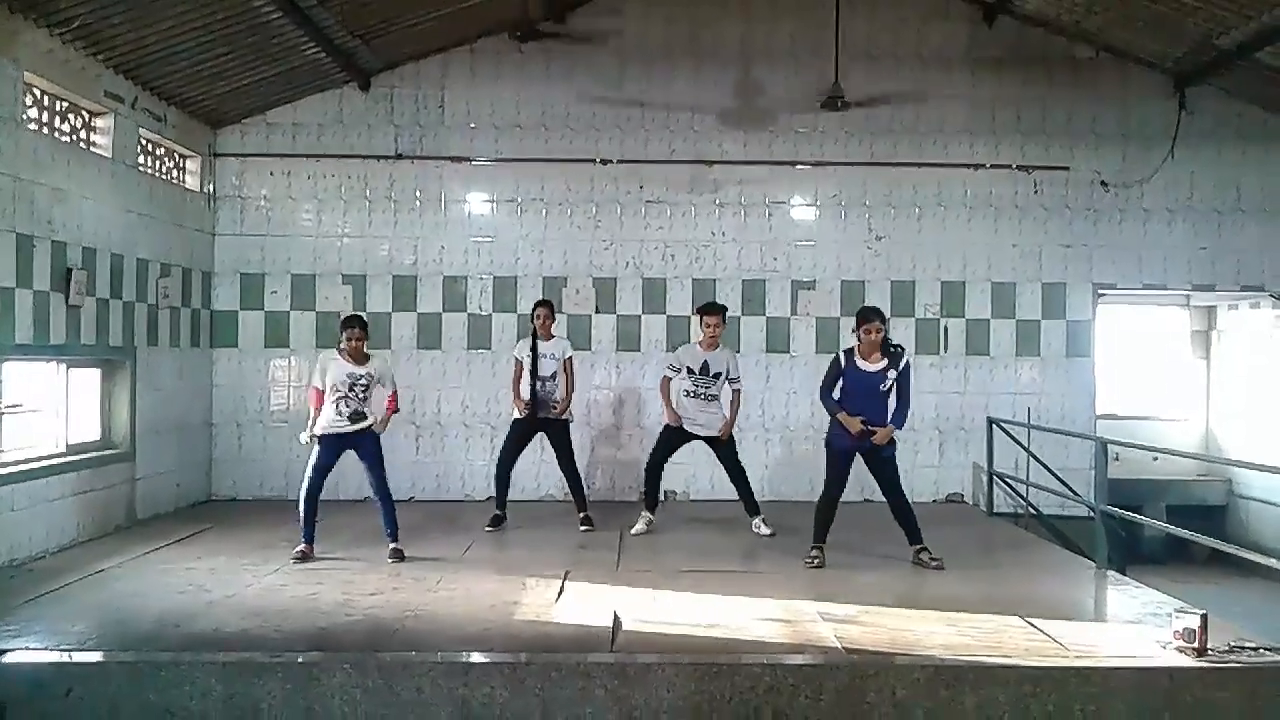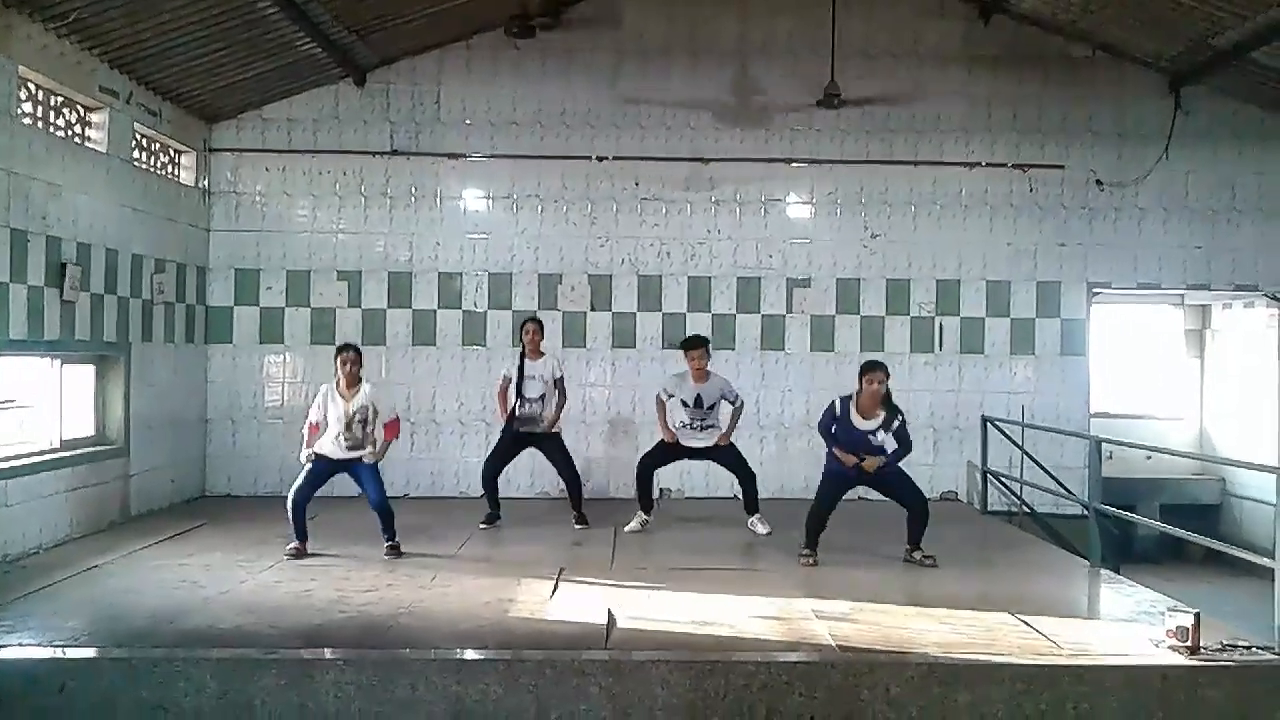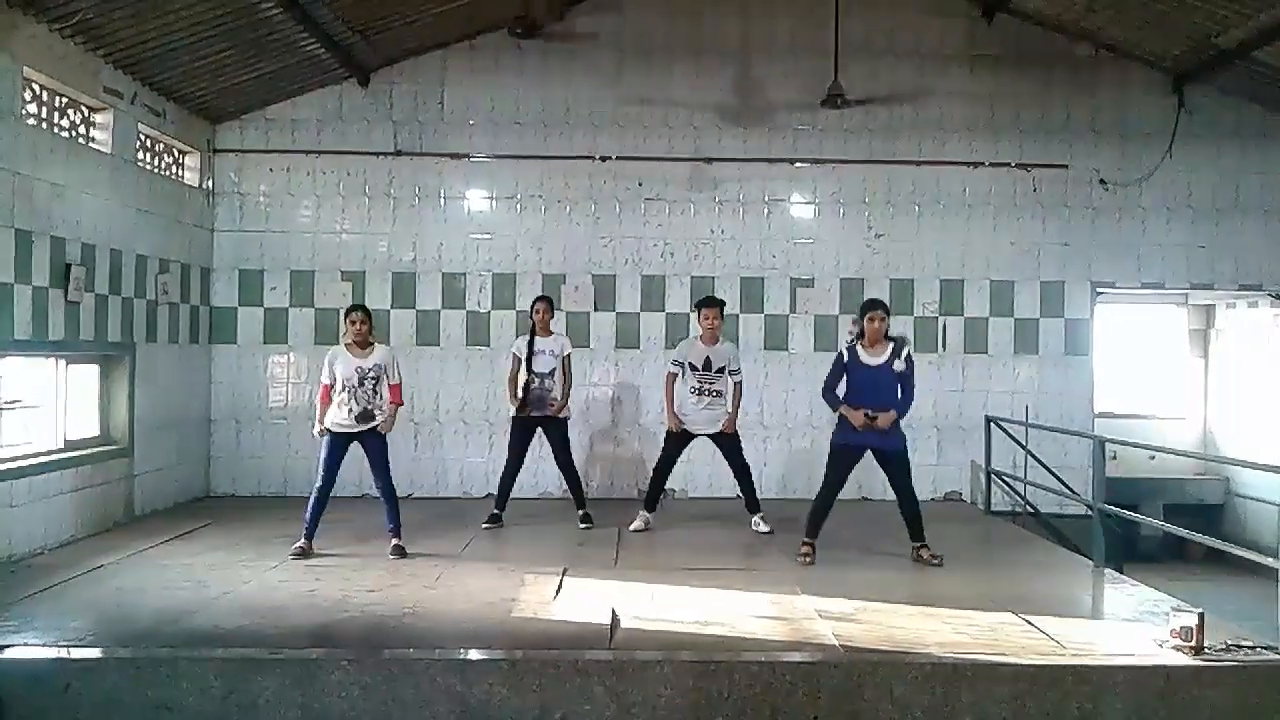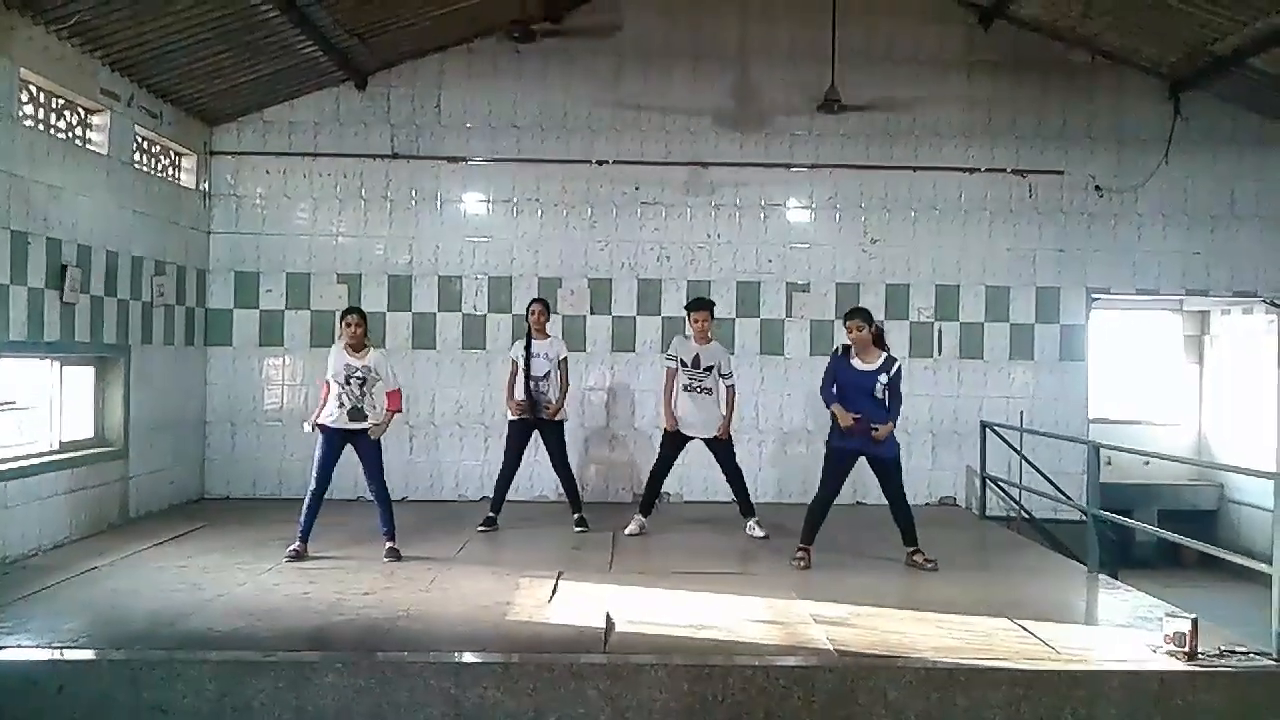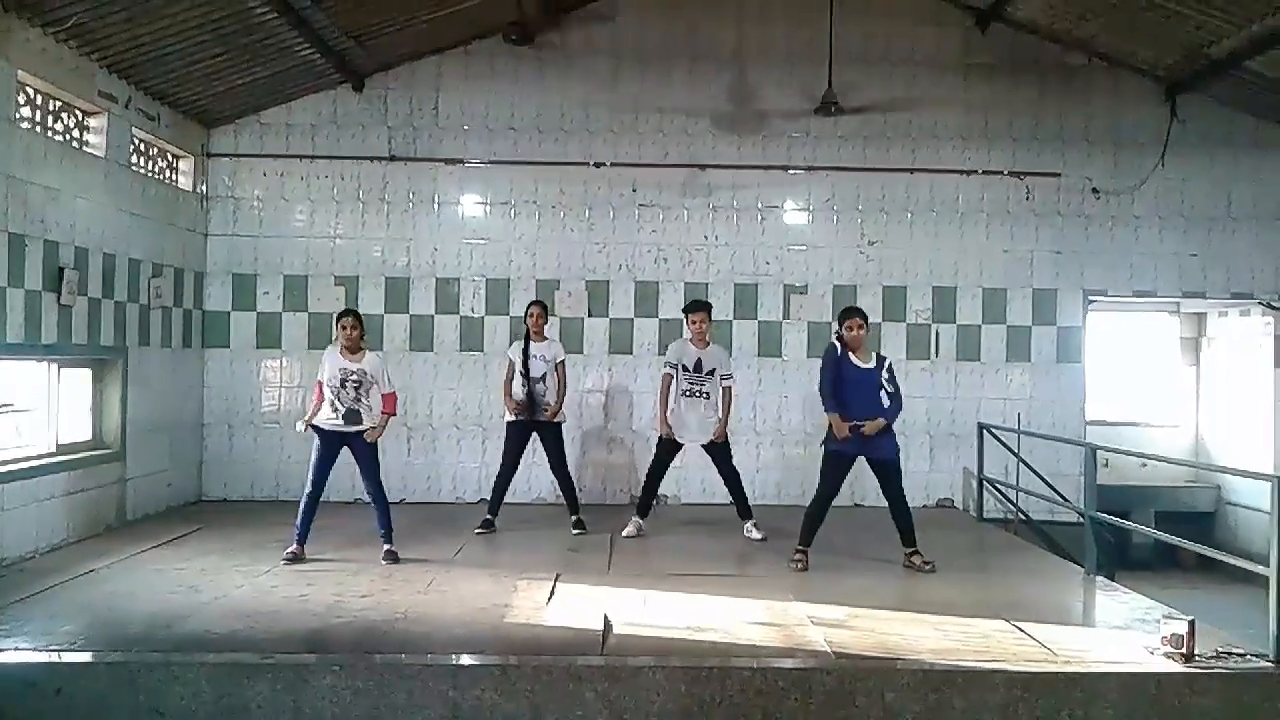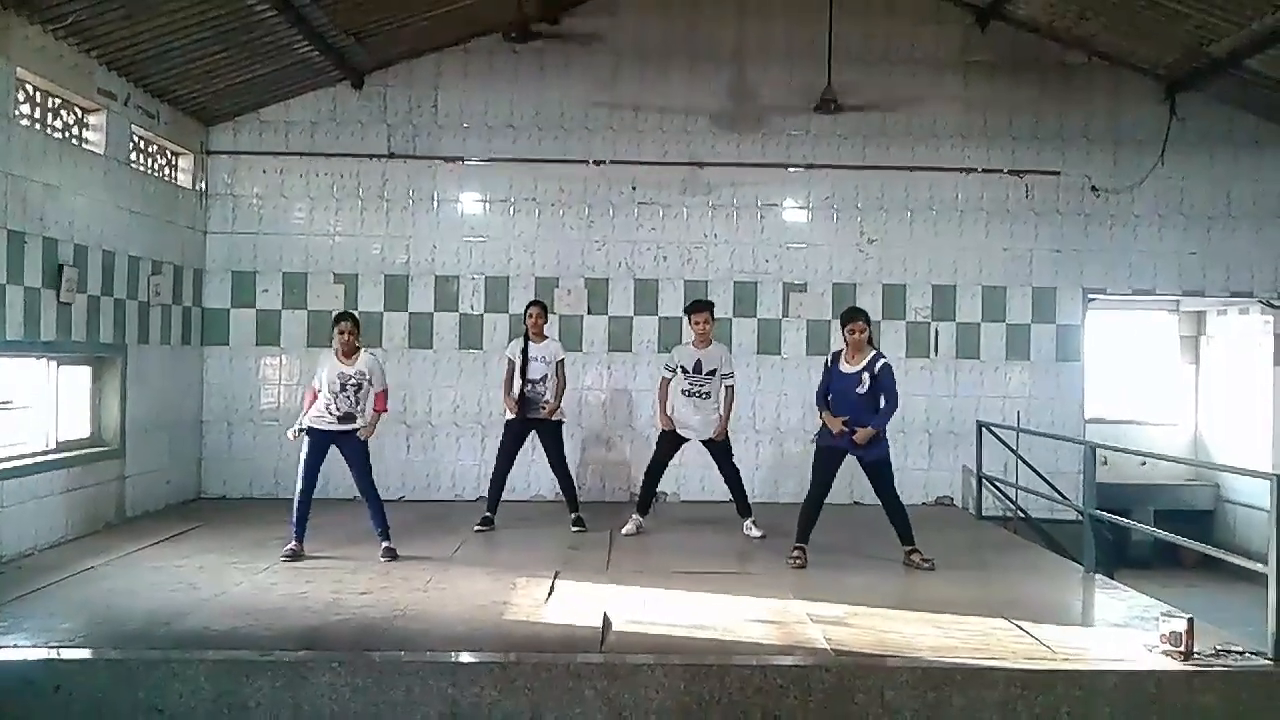
dt=0.5s
person 1, frame 1
left shoulder: (897, 360)
right shoulder: (845, 359)
left elbow: (903, 400)
right elbow: (825, 393)
left wrist: (891, 428)
right wrist: (845, 419)
left hip: (877, 438)
right hip: (844, 435)
left knee: (895, 493)
right knee: (832, 491)
left ankle: (919, 549)
right ankle: (817, 547)
person 1, frame 2
left shoulder: (893, 416)
right shoulder: (841, 405)
left elbow: (905, 446)
right elbow: (823, 428)
left wrist: (881, 459)
right wrist: (840, 454)
left hip: (878, 467)
right hip: (842, 466)
left knee: (919, 503)
right knee: (822, 505)
left ankle: (913, 549)
right ankle: (809, 547)
person 1, frame 3
left shoulder: (901, 352)
right shoulder: (848, 354)
left elbow: (908, 392)
right elbow: (828, 391)
left wrist: (893, 415)
right wrist: (847, 412)
left hip: (888, 432)
right hip: (850, 432)
left knee: (905, 490)
right knee: (830, 488)
left ankle: (919, 546)
right ankle: (808, 542)
person 1, frame 4
left shoulder: (891, 364)
right shoulder: (841, 354)
left elbow: (895, 400)
right elbow: (826, 387)
left wrist: (889, 425)
right wrist: (839, 412)
left hip: (880, 438)
right hip: (844, 437)
left knee: (897, 495)
right knee: (826, 493)
left ankle: (913, 551)
right ankle: (804, 548)
person 1, frame 5
left shoulder: (881, 362)
right shoulder: (836, 352)
left elbow: (895, 400)
right elbow: (825, 387)
left wrist: (881, 423)
right wrist: (834, 421)
left hip: (880, 437)
right hip: (843, 437)
left knee: (896, 496)
right knee: (825, 494)
left ankle: (911, 552)
right ankle: (801, 549)
person 1, frame 6
left shoulder: (879, 362)
right shoulder: (834, 360)
left elbow: (891, 402)
right elbow: (822, 393)
left wrist: (871, 430)
right wrist: (827, 418)
left hip: (869, 438)
right hip: (833, 435)
left knee: (888, 495)
right knee: (817, 491)
left ankle: (910, 550)
right ankle: (799, 547)
person 2, frame 1
left shoulder: (376, 365)
right shoulder: (328, 359)
left elbow: (391, 395)
right elbow: (317, 394)
left wrist: (384, 418)
right wrist: (310, 427)
left hip: (364, 432)
right hip: (330, 433)
left knee: (380, 486)
right knee: (309, 489)
left ankle: (393, 542)
right ankle: (306, 544)
person 2, frame 2
left shoulder: (370, 393)
right shoulder: (326, 392)
left elbow: (393, 424)
right elbow: (312, 423)
left wrist: (379, 453)
right wrist: (306, 448)
left hip: (361, 458)
right hip: (327, 455)
left knee: (379, 501)
right knee: (295, 498)
left ankle: (391, 540)
right ankle: (300, 542)
person 2, frame 3
left shoulder: (384, 353)
right shoulder: (335, 355)
left elbow: (394, 389)
right elbow: (325, 390)
left wrist: (390, 418)
right wrist: (318, 421)
left hip: (372, 428)
right hip: (338, 427)
left knee: (384, 482)
right knee: (323, 483)
left ankle: (395, 538)
right ankle: (306, 539)
person 2, frame 4
left shoulder: (378, 357)
right shoulder: (336, 351)
left elbow: (394, 395)
left wrist: (384, 424)
right wrist: (316, 416)
left hip: (365, 430)
right hip: (332, 427)
left knee: (377, 486)
right knee: (317, 485)
left ankle: (390, 542)
right ankle: (301, 542)
person 2, frame 5
left shoulder: (374, 360)
right shoulder: (329, 354)
left elbow: (389, 398)
right elbow: (321, 389)
left wrist: (380, 427)
right wrist: (309, 416)
left hip: (361, 432)
right hip: (327, 429)
left knee: (374, 488)
right knee: (313, 487)
left ankle: (388, 544)
right ankle: (298, 544)
person 2, frame 6
left shoulder: (369, 361)
right shoulder: (326, 359)
left elbow: (380, 396)
right elbow: (314, 391)
left wrist: (371, 425)
right wrist: (299, 421)
left hip: (352, 431)
right hip: (318, 428)
left knee: (366, 485)
right knee: (304, 485)
left ankle: (385, 541)
right ankle: (297, 542)
person 3, frame 1
left shoulder: (728, 357)
right shoulder: (684, 352)
left elbow: (736, 390)
right elbow: (665, 380)
left wrist: (731, 422)
right wrist: (669, 410)
left hip: (713, 424)
right hip: (681, 421)
left knee: (735, 469)
right knee: (654, 463)
left ankle: (756, 517)
right ankle: (648, 514)
person 3, frame 2
left shoulder: (720, 383)
right shoulder: (676, 381)
left elbow: (738, 404)
right elbow: (661, 399)
left wrist: (728, 432)
right wrist: (665, 429)
left hip: (713, 440)
right hip: (680, 439)
left knee: (746, 474)
right knee: (644, 466)
left ankle: (754, 517)
right ankle: (644, 514)
person 3, frame 3
left shoulder: (730, 350)
right shoulder: (686, 347)
left elbow: (737, 384)
right elbow: (671, 379)
left wrist: (733, 417)
right wrist: (670, 414)
left hip: (719, 420)
right hip: (685, 419)
left knee: (740, 466)
right knee: (664, 464)
left ankle: (756, 515)
right ankle: (646, 513)
person 3, frame 4
left shoulder: (720, 352)
right shoulder: (678, 343)
left elbow: (730, 388)
right elbow: (669, 380)
left wrist: (727, 421)
right wrist: (668, 414)
left hip: (713, 424)
right hip: (680, 422)
left knee: (732, 470)
right knee: (660, 468)
left ankle: (750, 519)
right ankle: (641, 516)
person 3, frame 5
left shoulder: (720, 354)
right shoulder: (676, 348)
left elbow: (727, 390)
right elbow: (666, 384)
left wrist: (723, 424)
right wrist: (662, 420)
left hip: (710, 427)
right hip: (676, 426)
left knee: (729, 472)
right knee: (656, 470)
left ankle: (748, 521)
right ankle: (638, 518)
person 3, frame 6
left shoulder: (722, 353)
right shoulder: (679, 351)
left elbow: (729, 389)
right elbow: (665, 382)
left wrist: (724, 423)
right wrist: (662, 414)
left hip: (711, 425)
right hip: (677, 423)
left knee: (730, 471)
right knee: (655, 467)
left ankle: (747, 519)
right ankle: (639, 516)
person 4, frame 1
left shoulder: (562, 345)
right shoulder: (524, 345)
left elbow: (570, 377)
right elbow: (516, 377)
left wrist: (566, 402)
right wrist: (516, 400)
left hip: (555, 414)
right hip: (527, 414)
left knee: (568, 464)
right knee: (504, 462)
left ankle: (583, 513)
right ankle: (500, 512)
person 4, frame 2
left shoulder: (552, 363)
right shoulder: (514, 364)
left elbow: (562, 394)
right elbow: (502, 391)
left wrist: (555, 418)
right wrist: (504, 415)
left hip: (545, 431)
right hip: (516, 429)
left knee: (570, 473)
right knee: (489, 470)
left ankle: (577, 512)
right ankle: (494, 511)
person 4, frame 3
left shoulder: (562, 341)
right shoulder: (522, 342)
left elbow: (567, 376)
right elbow: (513, 376)
left wrist: (564, 401)
right wrist: (513, 400)
left hip: (554, 411)
right hip: (525, 411)
left knee: (565, 461)
right knee: (513, 462)
left ankle: (582, 510)
right ankle: (497, 512)
person 4, frame 4
left shoulder: (557, 345)
right shoulder: (519, 345)
left elbow: (564, 379)
right elbow: (512, 377)
left wrist: (559, 404)
right wrist: (509, 400)
left hip: (550, 414)
right hip: (521, 414)
left knee: (561, 465)
right knee: (509, 464)
left ankle: (577, 513)
right ankle: (492, 514)
person 4, frame 5
left shoulder: (555, 347)
right shoulder: (517, 346)
left elbow: (561, 381)
right elbow: (508, 378)
left wrist: (558, 405)
right wrist: (507, 399)
left hip: (548, 416)
right hip: (519, 415)
left knee: (559, 466)
right knee: (507, 466)
left ankle: (575, 515)
right ankle: (490, 517)
person 4, frame 6
left shoulder: (554, 347)
right shoulder: (516, 345)
left elbow: (561, 380)
right elbow: (508, 376)
left wrist: (556, 403)
right wrist: (507, 398)
left hip: (547, 414)
right hip: (519, 413)
left knee: (559, 464)
right knee: (502, 463)
left ankle: (575, 513)
right ankle: (489, 514)
